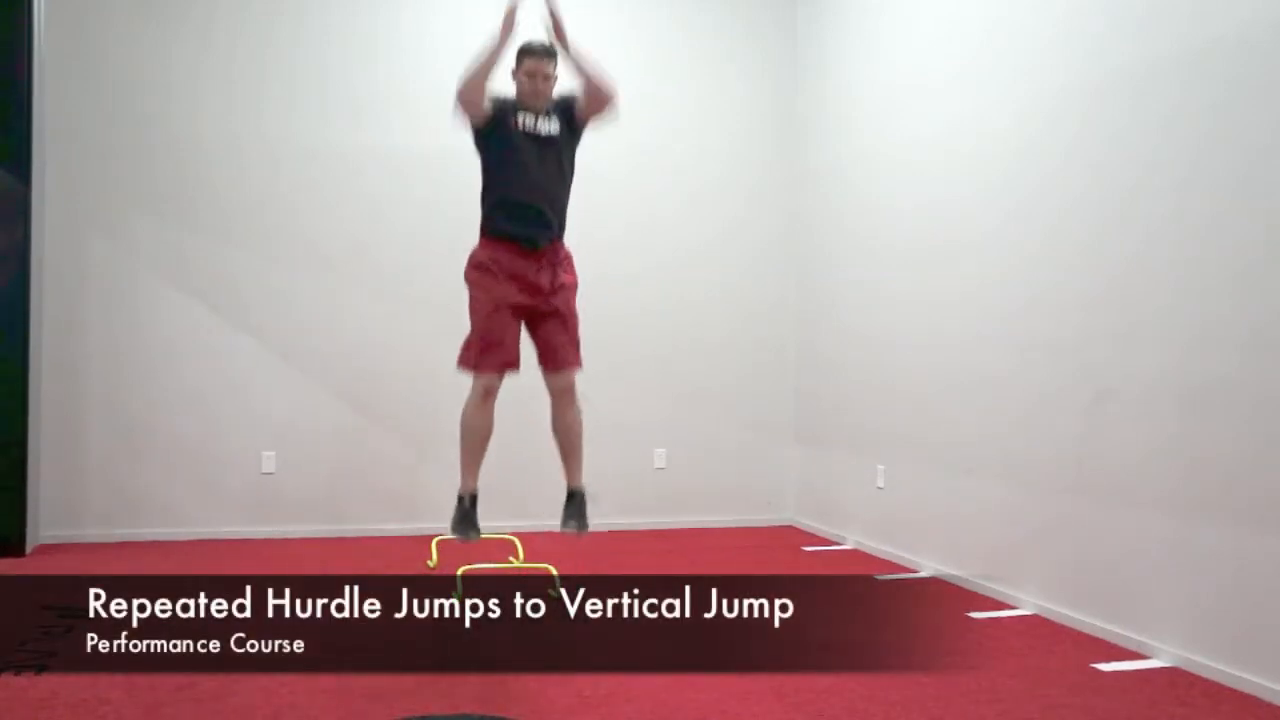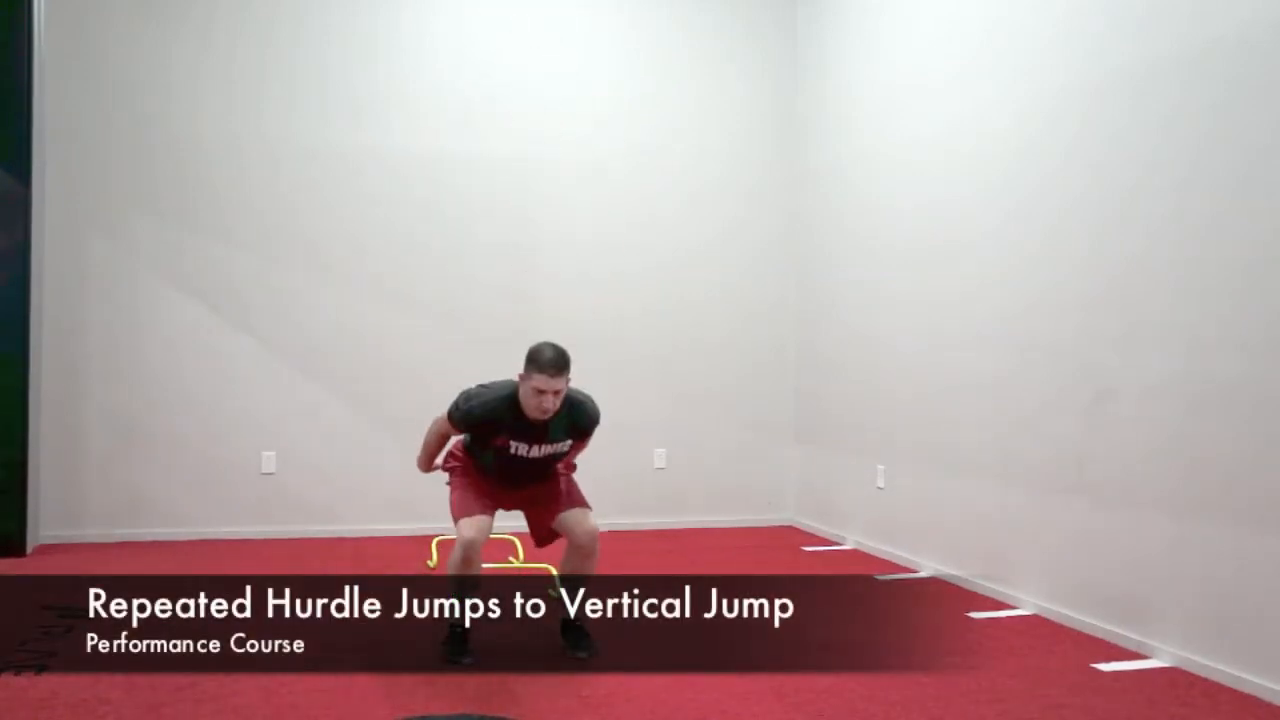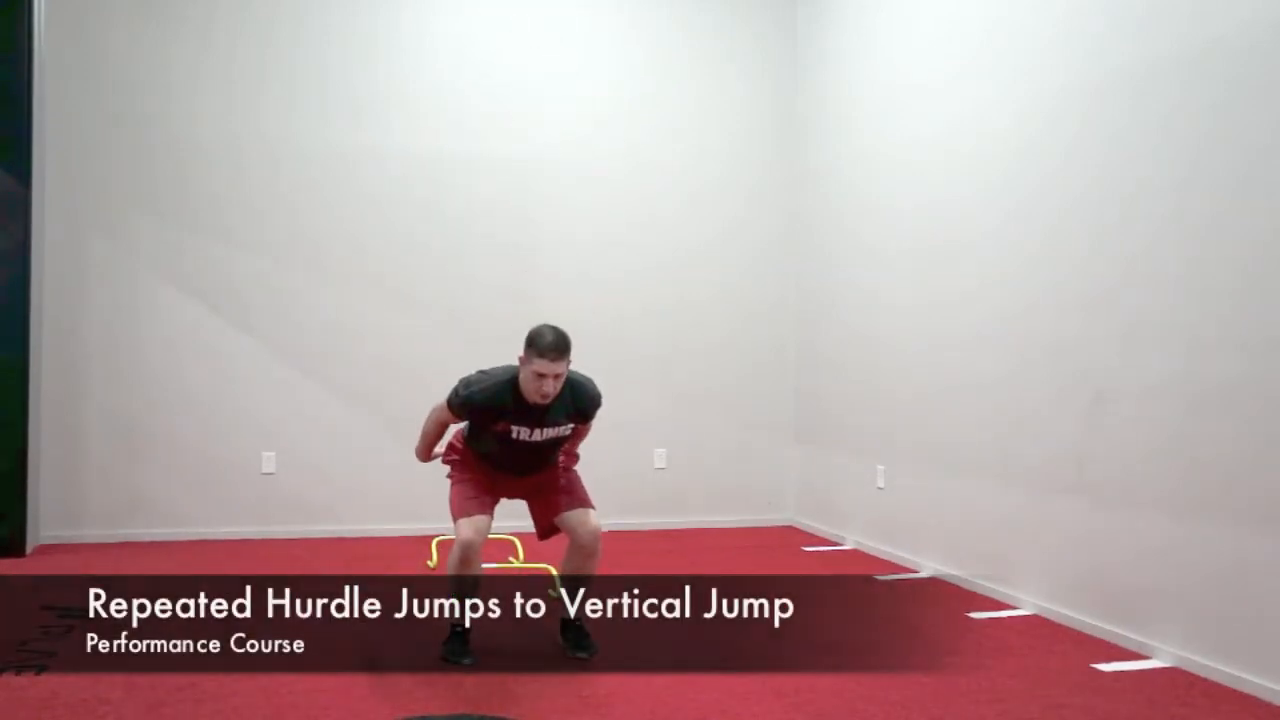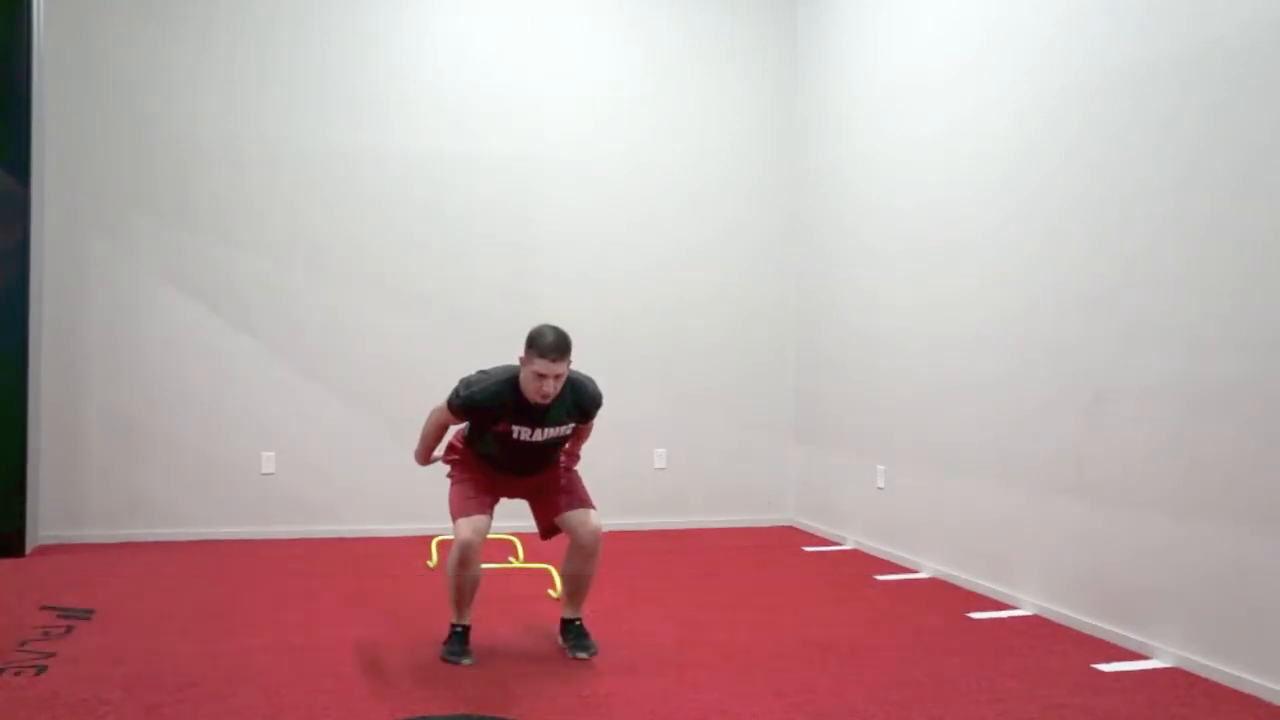
dt=0.5s
person 1, frame 1
left shoulder: (566, 114)
right shoulder: (495, 114)
left elbow: (605, 99)
right elbow: (465, 98)
left hip: (552, 265)
right hip: (498, 264)
left knee: (563, 385)
right knee: (486, 384)
left ankle: (575, 493)
right ankle: (466, 499)
person 1, frame 2
left shoulder: (582, 410)
right shoulder: (485, 404)
right elbow: (441, 426)
left wrist: (562, 462)
right wrist: (425, 463)
left hip: (543, 477)
right hip: (479, 473)
left knee: (587, 534)
right knee: (470, 539)
left ankle: (571, 623)
right ankle: (458, 629)
person 1, frame 3
left shoulder: (584, 395)
right shoulder: (484, 391)
right elbow: (441, 415)
left wrist: (567, 453)
right wrist: (424, 453)
left hip: (545, 466)
right hip: (480, 464)
left knee: (589, 532)
right knee: (469, 539)
left ankle: (571, 621)
right ankle: (459, 627)
person 1, frame 4
left shoulder: (585, 394)
right shoulder: (484, 391)
right elbow: (440, 417)
left wrist: (571, 455)
right wrist: (423, 456)
left hip: (546, 466)
right hip: (480, 463)
left knee: (589, 532)
right knee: (468, 539)
left ankle: (572, 621)
right ankle: (459, 627)
